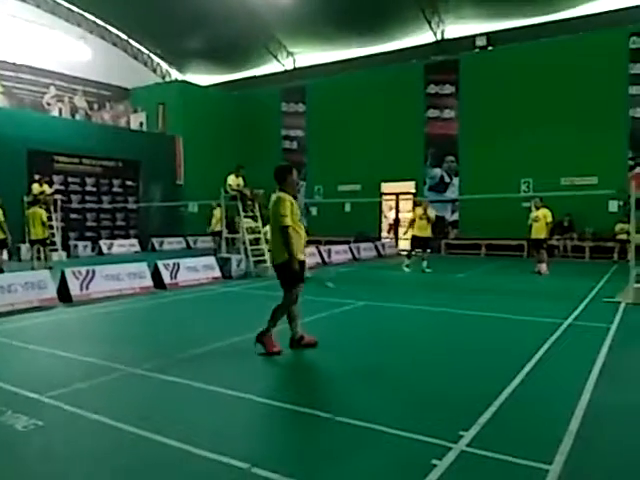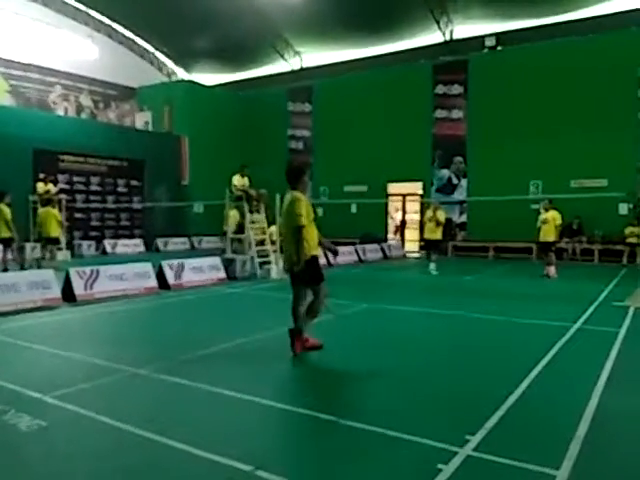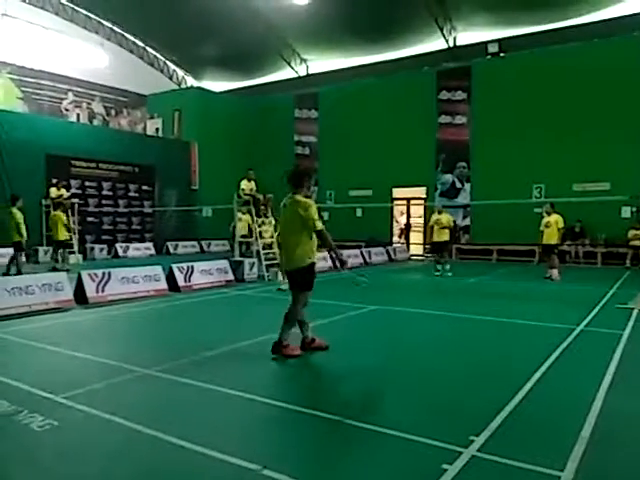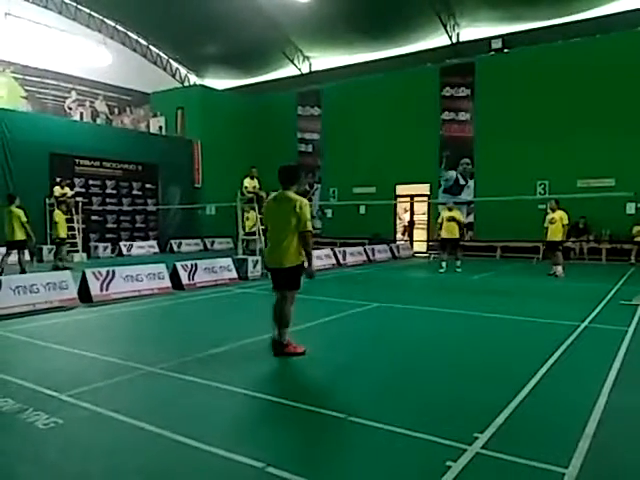
dt=0.4s
person 1, frame 1
left shoulder: (288, 199)
right shoulder: (283, 199)
right elbow: (285, 231)
left wrist: (297, 257)
right wrist: (294, 259)
left hip: (293, 257)
right hip: (288, 258)
left knee: (292, 297)
right knee: (291, 298)
left ankle: (296, 336)
right ankle: (266, 334)
person 1, frame 2
left shoulder: (290, 199)
right shoulder: (299, 200)
right elbow: (300, 231)
left wrist: (326, 244)
right wrist: (300, 259)
left hip: (292, 258)
right hip: (304, 257)
left knee: (300, 297)
right knee: (320, 294)
left ankle: (301, 335)
right ankle: (300, 331)
person 1, frame 3
left shoulder: (285, 204)
right shoulder: (306, 205)
right elbow: (320, 233)
left wrist: (283, 254)
right wrist: (337, 253)
left hip: (289, 261)
right hip: (302, 261)
left knee: (301, 300)
right knee: (299, 302)
left ankle: (307, 339)
right ankle: (281, 342)
person 1, frame 4
left shoulder: (270, 201)
right shoulder: (300, 203)
left elbow: (267, 230)
right elbow: (306, 235)
left wrist: (267, 255)
right wrist: (310, 262)
left hip: (273, 258)
right hip: (291, 260)
left knee: (281, 297)
right knee: (287, 300)
left ankle: (278, 336)
right ankle: (283, 343)
